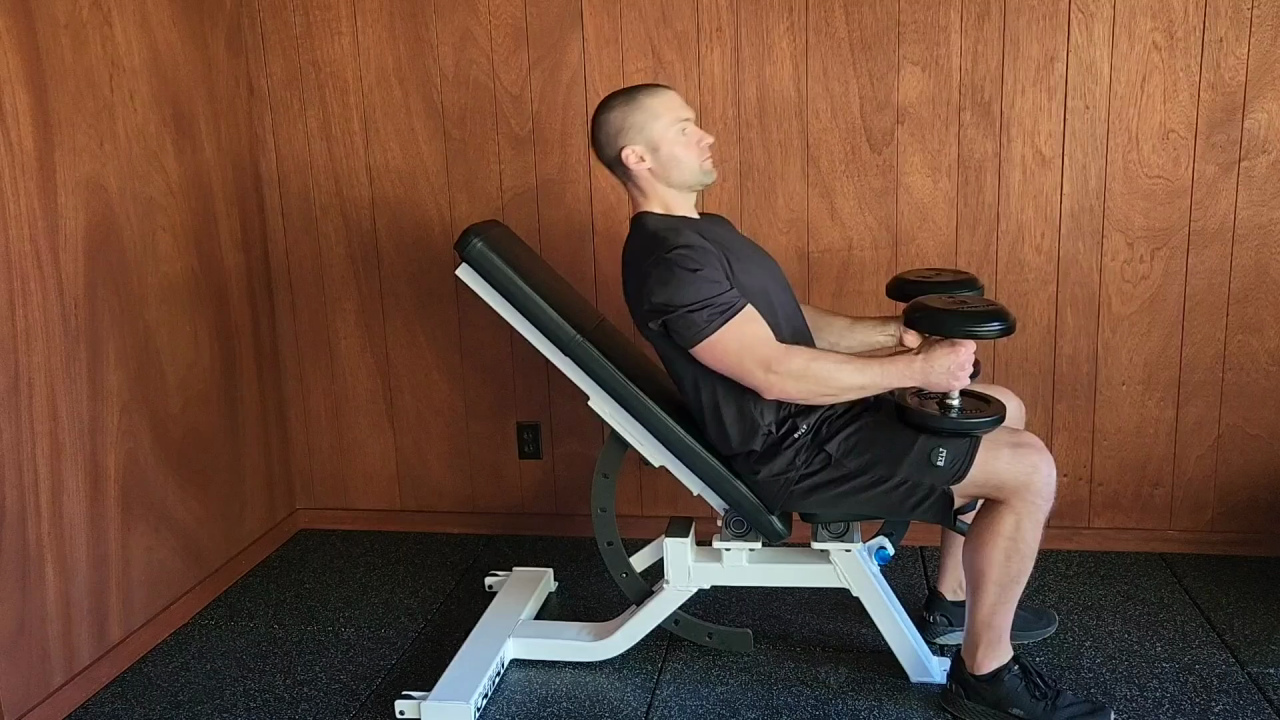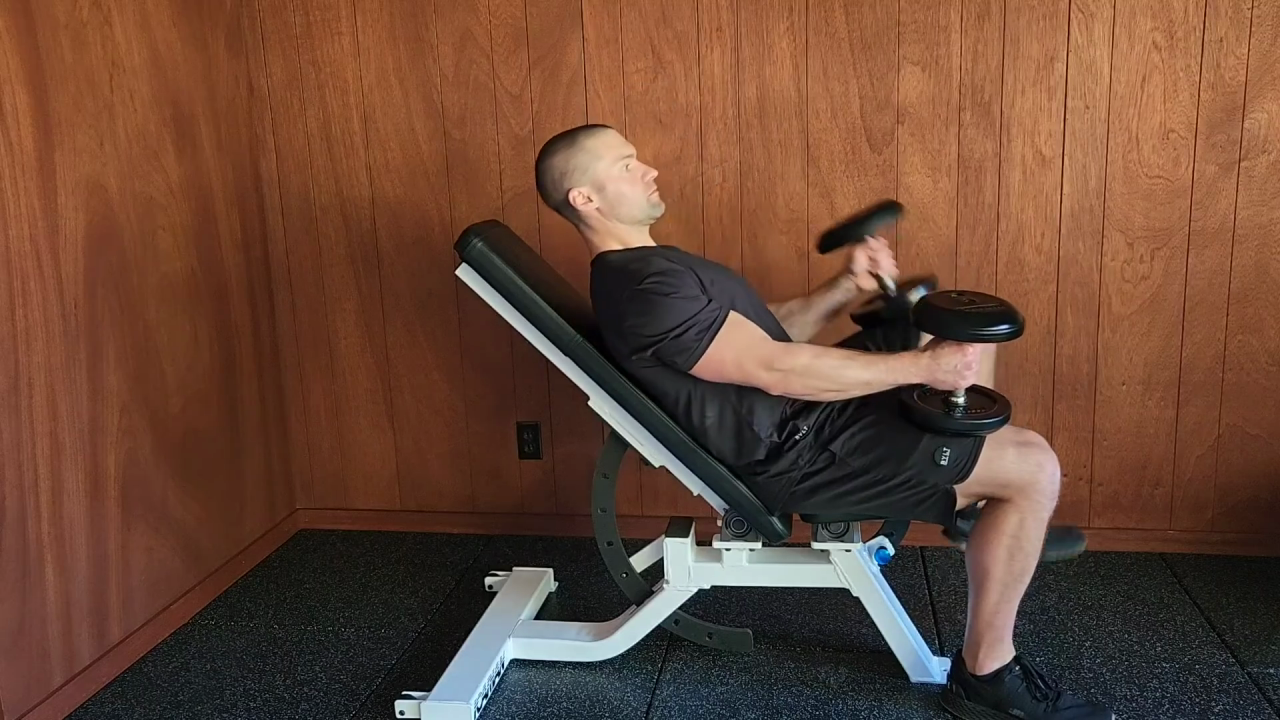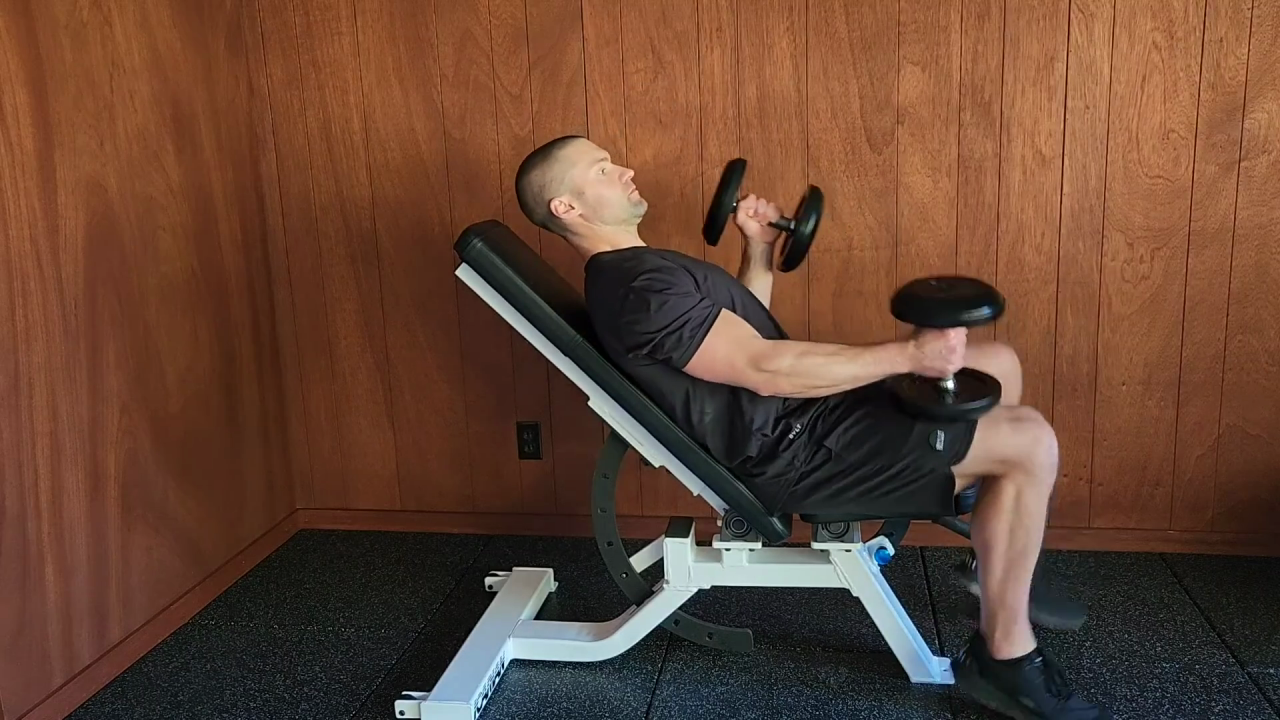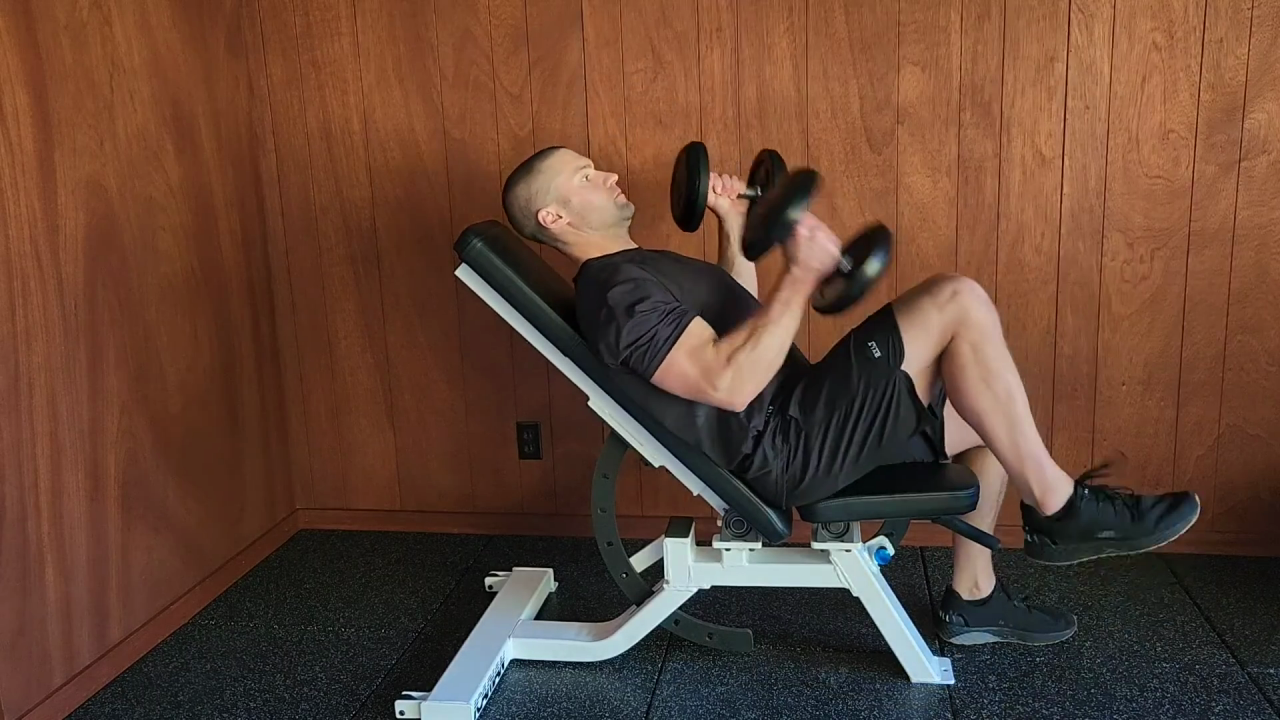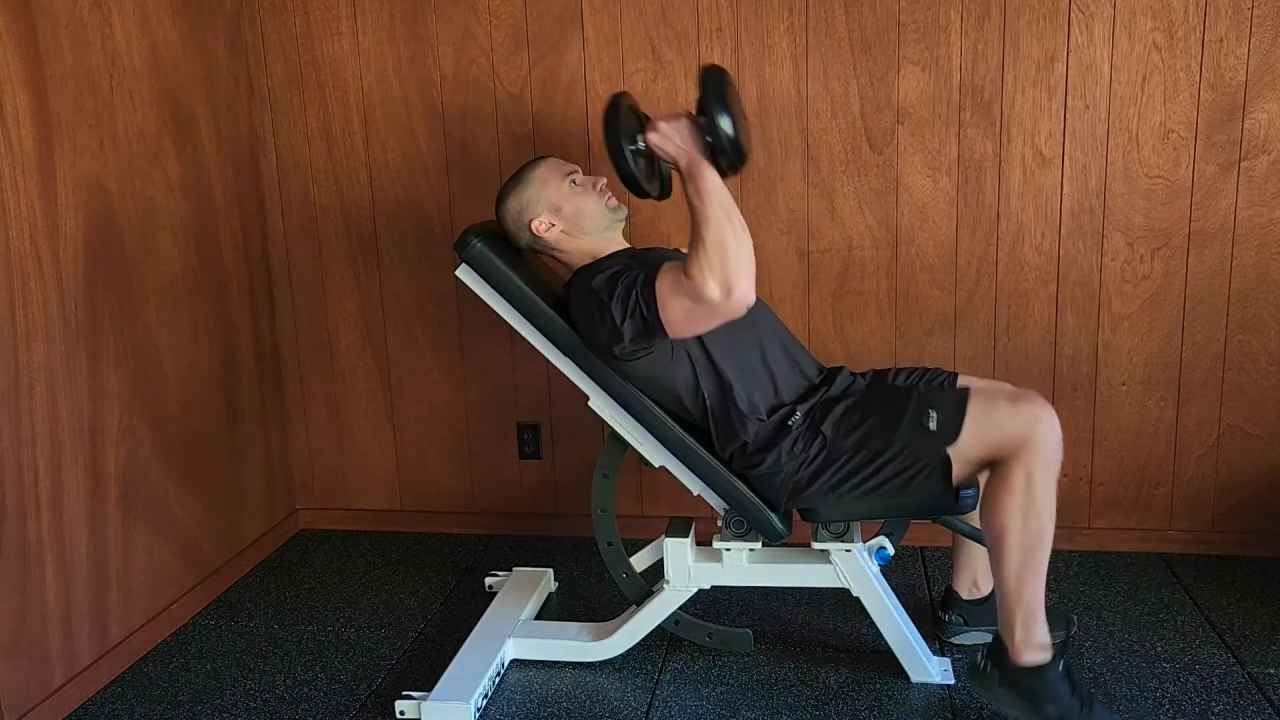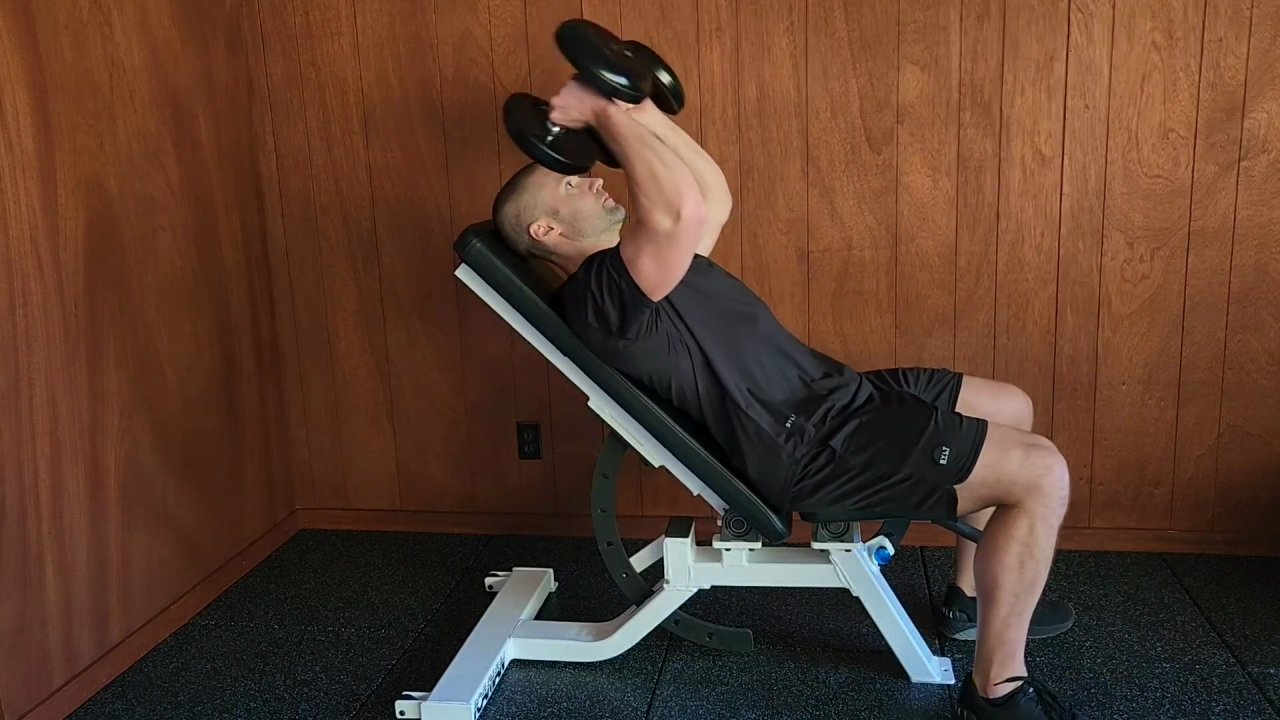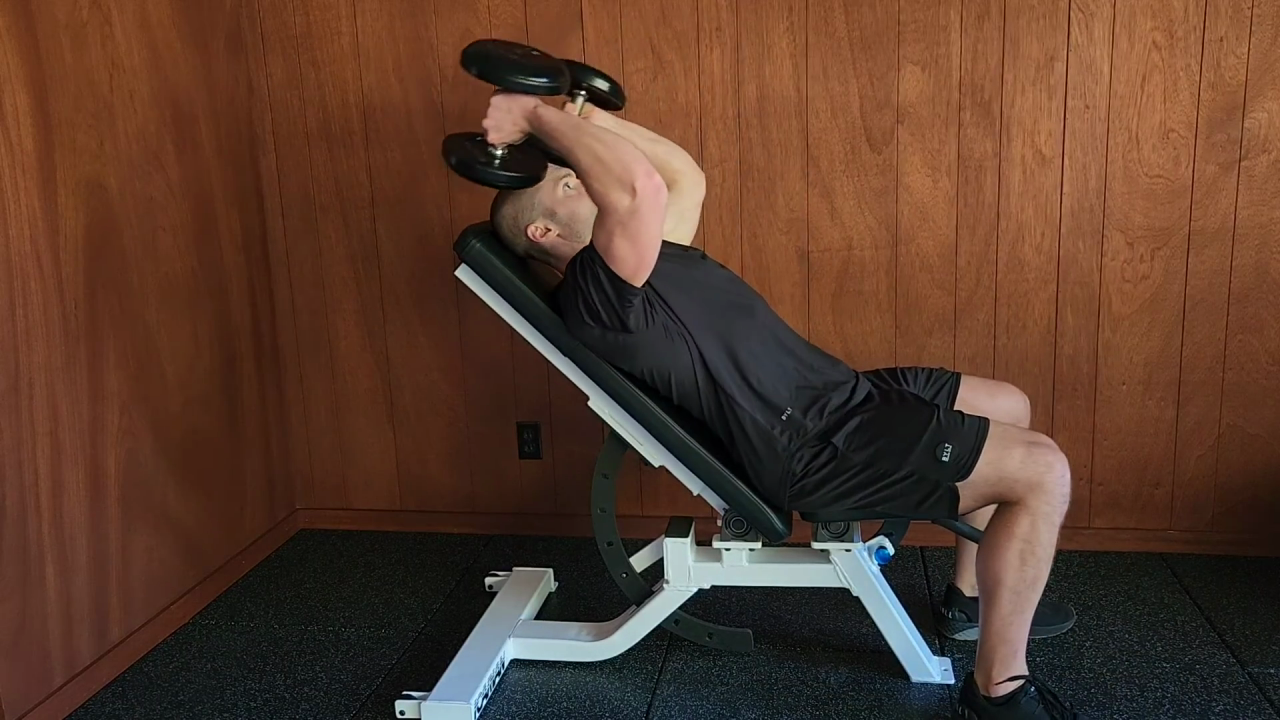
dt=0.3s
person 1, frame 1
left shoulder: (701, 233)
right shoulder: (668, 260)
left elbow: (794, 322)
right elbow: (773, 372)
left wrist: (892, 334)
right wrist: (915, 369)
left hip: (811, 415)
right hip: (793, 452)
left knee: (1003, 411)
right knee: (1030, 469)
left ankle: (952, 603)
person 1, frame 2
left shoulder: (653, 264)
right shoulder: (640, 290)
right elbow: (775, 370)
left wrist: (843, 289)
right wrist: (919, 366)
left hip: (802, 412)
right hip: (794, 451)
right knee: (1033, 467)
left ankle: (998, 524)
person 1, frame 3
left shoulder: (636, 268)
right shoulder: (633, 287)
right elbow: (767, 368)
left wrist: (757, 251)
right wrist: (912, 356)
left hip: (792, 410)
right hip: (790, 450)
left knee: (998, 368)
right knee: (1031, 446)
left ankle: (999, 586)
right ankle: (1004, 658)
person 1, frame 4
left shoulder: (636, 270)
right shoulder: (615, 295)
right elbow: (731, 383)
left wrist: (732, 228)
right wrist: (802, 275)
left hip: (794, 420)
right hip: (786, 449)
left knee: (987, 425)
right knee: (959, 301)
left ankle: (972, 598)
right ankle: (1059, 511)
person 1, frame 5
left shoulder: (630, 272)
right shoulder: (608, 297)
left elbow: (722, 269)
right elbow: (728, 288)
left wrist: (690, 158)
right wrist: (693, 159)
left hip: (820, 401)
right hip: (799, 445)
left knee: (1017, 411)
right knee: (1032, 427)
left ankle: (970, 600)
right ankle: (1025, 661)
person 1, frame 6
left shoulder: (626, 267)
right shoulder: (601, 293)
left elbow: (714, 201)
right elbow: (685, 210)
left wrist: (640, 113)
right wrist: (604, 114)
left hip: (826, 393)
right hip: (810, 447)
left knee: (1012, 408)
right knee: (1041, 473)
left ankle: (973, 596)
person 1, frame 7
left shoulder: (636, 255)
right shoulder: (597, 290)
left elbow: (684, 178)
right elbow: (639, 187)
left wrist: (585, 119)
right wrist: (537, 114)
left hip: (833, 396)
right hip: (813, 445)
left knee: (1010, 406)
right knee: (1042, 471)
left ankle: (970, 596)
